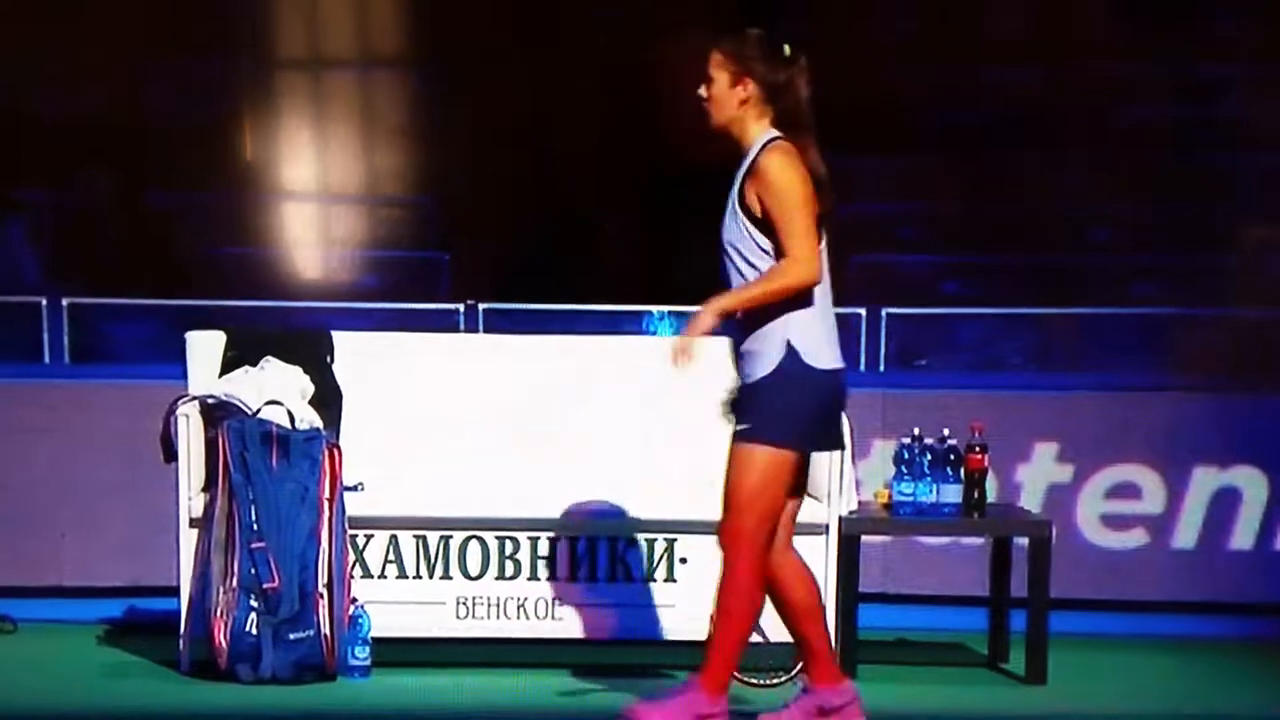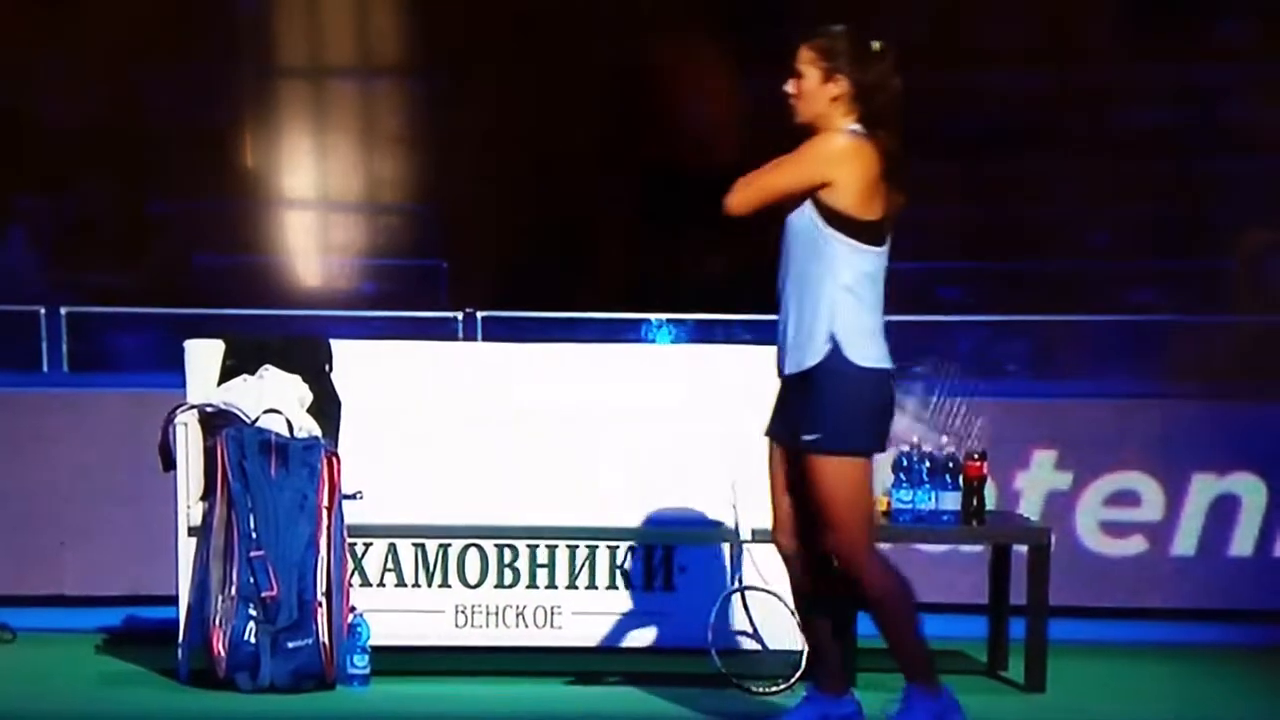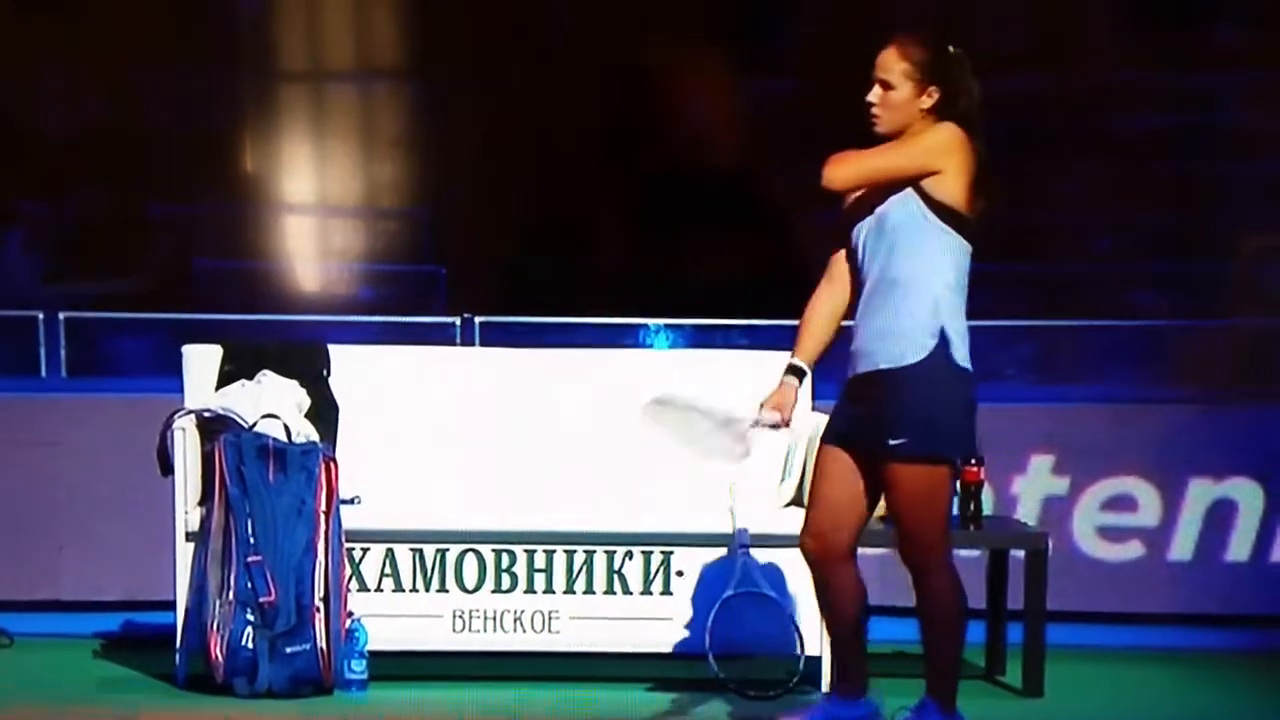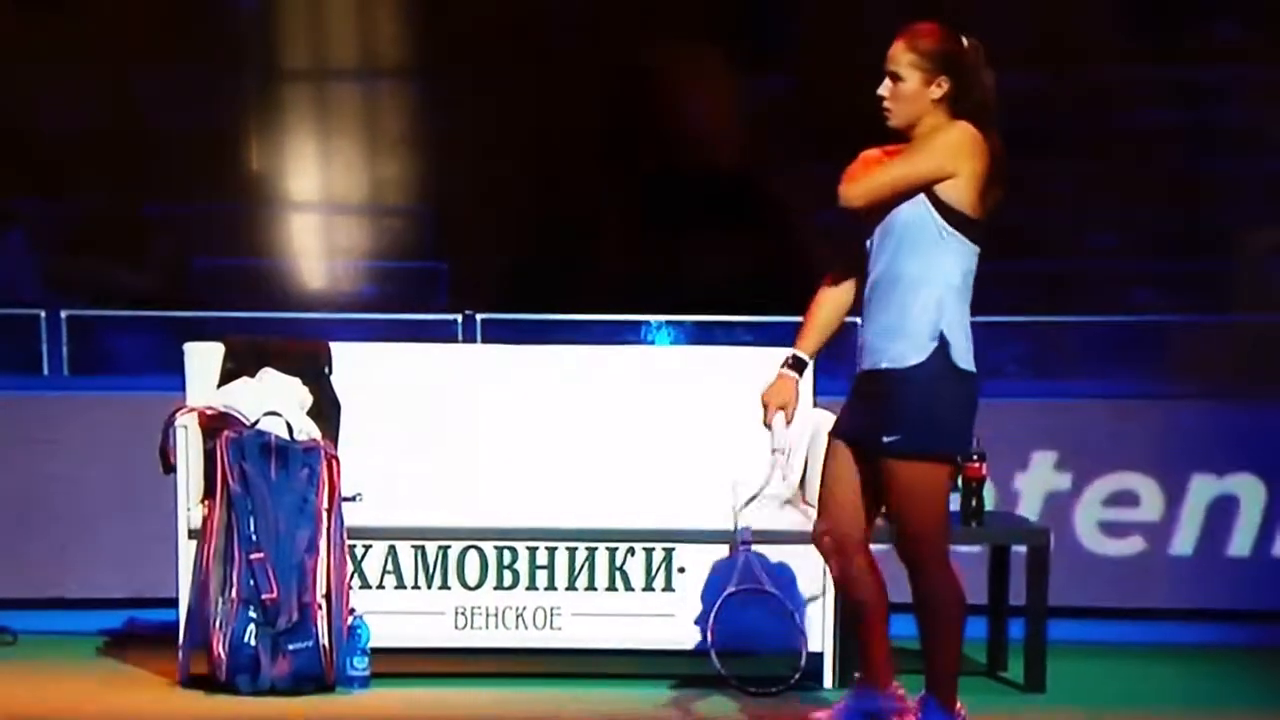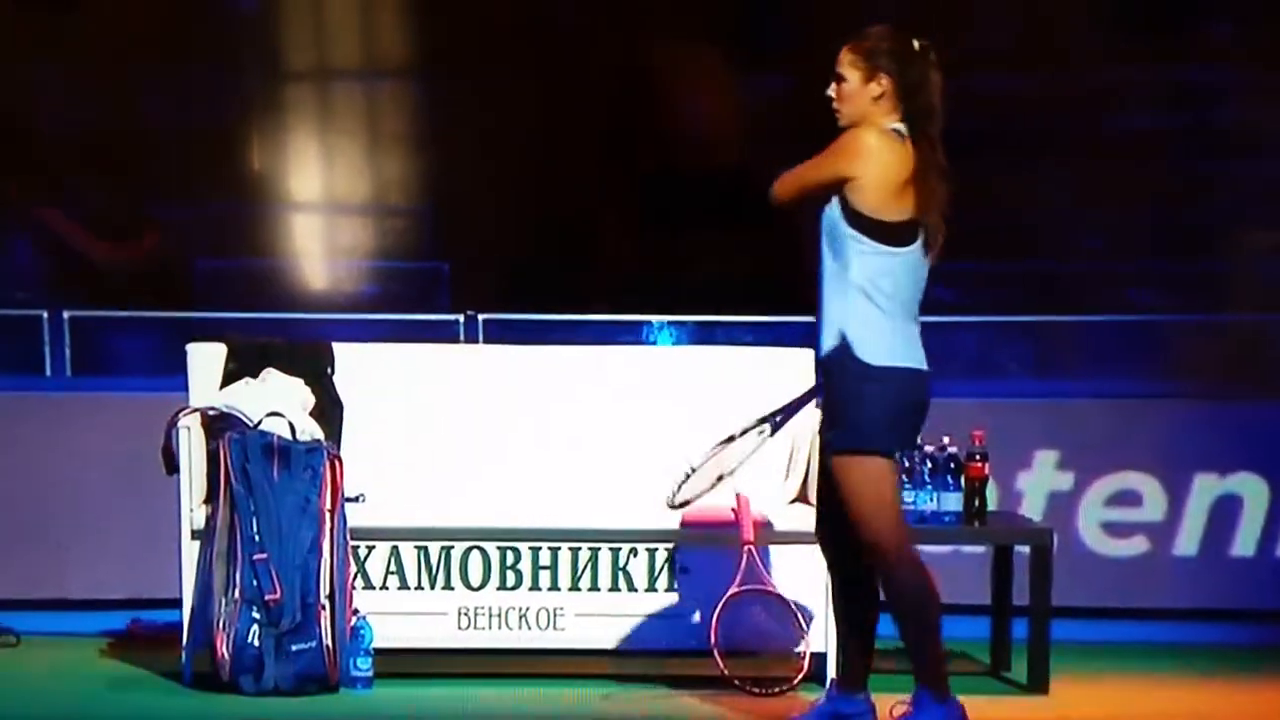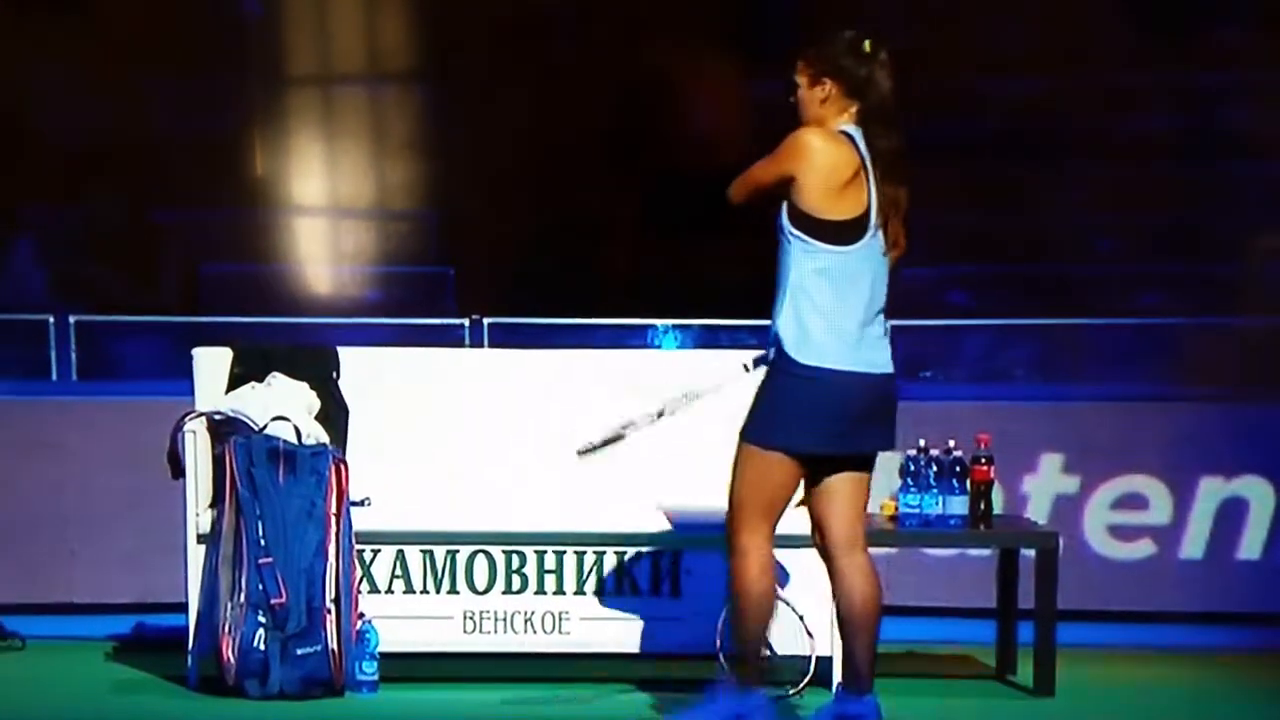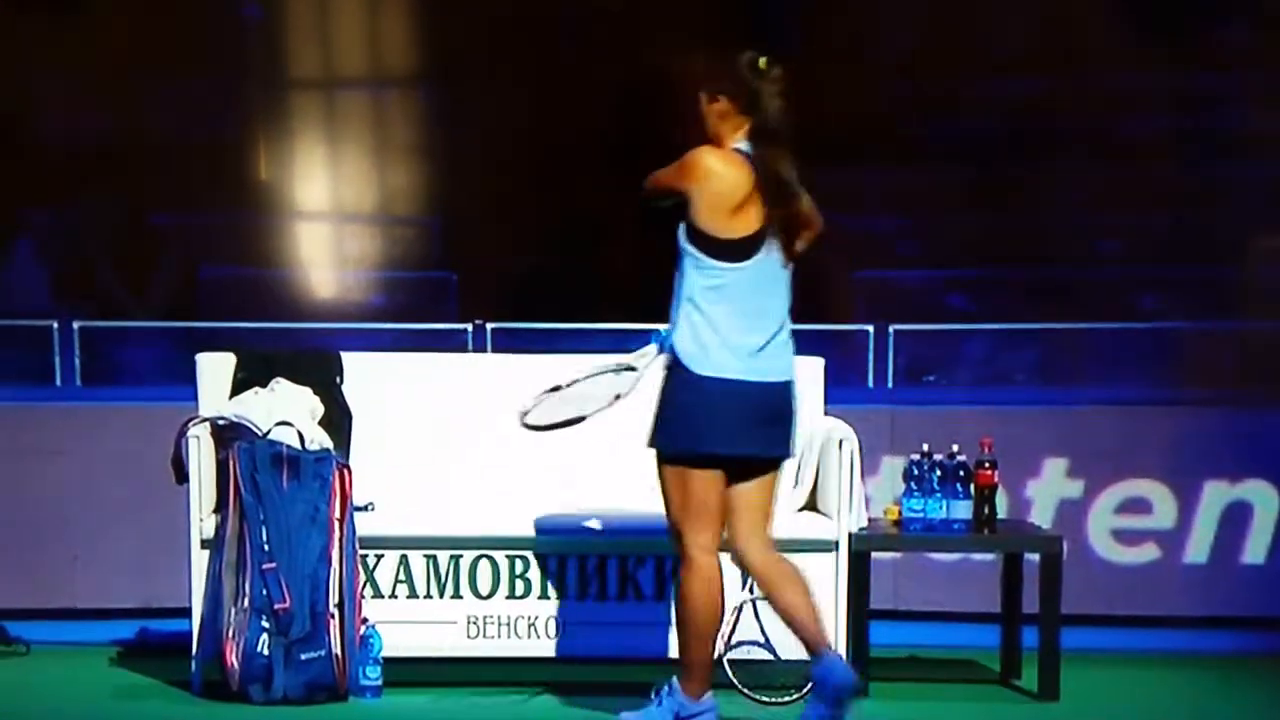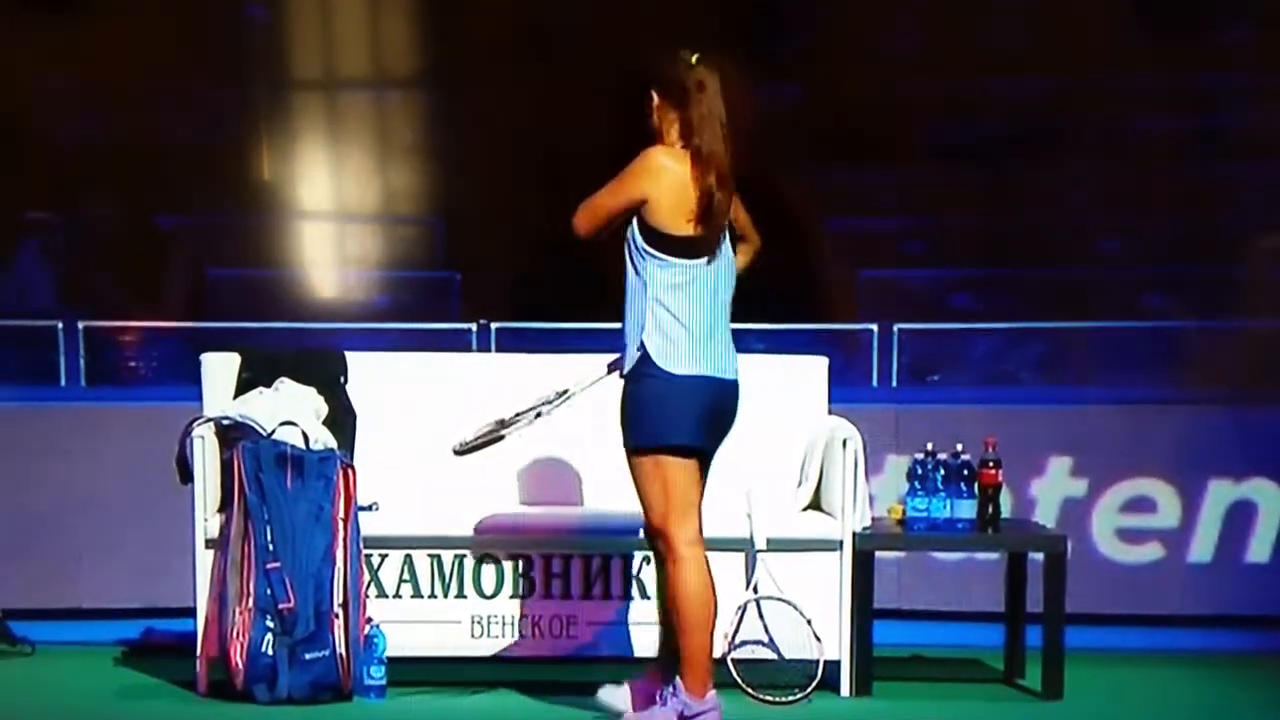
dt=0.5s
person 1, frame 1
left shoulder: (777, 162)
right shoulder: (759, 166)
left elbow: (800, 271)
left wrist: (716, 306)
left hip: (793, 375)
right hip: (777, 376)
left knee: (742, 538)
right knee: (770, 544)
person 1, frame 2
left shoulder: (840, 151)
right shoulder: (843, 159)
left elbow: (737, 201)
left wrist: (772, 169)
left hip: (841, 375)
right hip: (808, 375)
left knee: (848, 548)
right knee: (794, 543)
person 1, frame 3
left shoulder: (949, 144)
right shoulder: (877, 188)
left elbow: (834, 174)
right elbow: (837, 284)
left wrist: (851, 162)
right wrist: (794, 371)
left hip: (925, 380)
right hip: (868, 382)
left knee: (924, 556)
right knee: (824, 544)
person 1, frame 4
left shoulder: (962, 143)
right shoulder: (891, 168)
left elbow: (852, 193)
right elbow: (846, 275)
left wrist: (864, 162)
right wrist: (795, 363)
left hip: (928, 378)
right hip: (876, 377)
left knee: (922, 552)
right knee: (838, 538)
person 1, frame 5
left shoulder: (865, 146)
right shoulder: (910, 156)
left elbow: (781, 191)
right elbow: (931, 243)
left wrist: (825, 174)
left hip: (867, 373)
right hip: (886, 370)
left knee: (883, 546)
right knee: (847, 543)
person 1, frame 6
left shoulder: (813, 145)
right shoulder: (877, 160)
left elbow: (737, 193)
left hip: (811, 375)
right hip: (866, 377)
left knee: (748, 532)
right knee: (844, 544)
person 1, frame 7
left shoulder: (707, 165)
right shoulder: (781, 178)
left elbow: (653, 184)
right elbow: (812, 229)
left hip: (706, 384)
right hip: (769, 388)
left knee: (697, 546)
right knee: (755, 543)
right ankle: (828, 664)
person 1, frame 8
left shoulder: (658, 166)
right shoulder: (717, 178)
left elbow: (583, 223)
right elbow: (748, 244)
left hip: (667, 380)
right hip: (714, 380)
left knee: (679, 541)
right knee: (667, 534)
